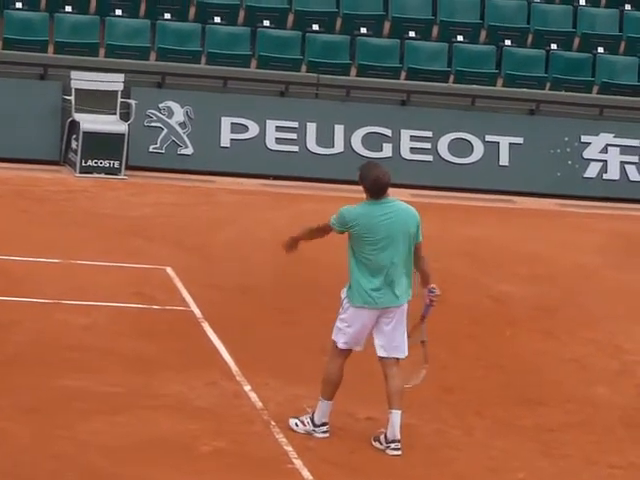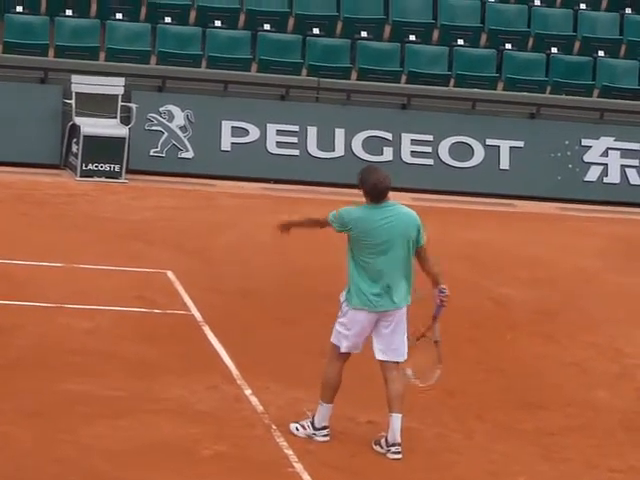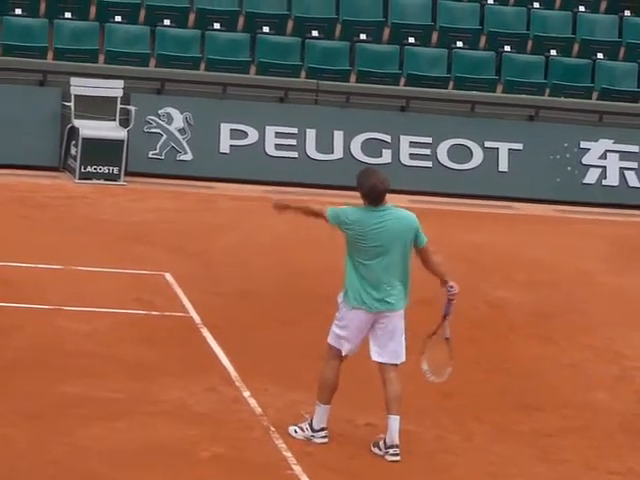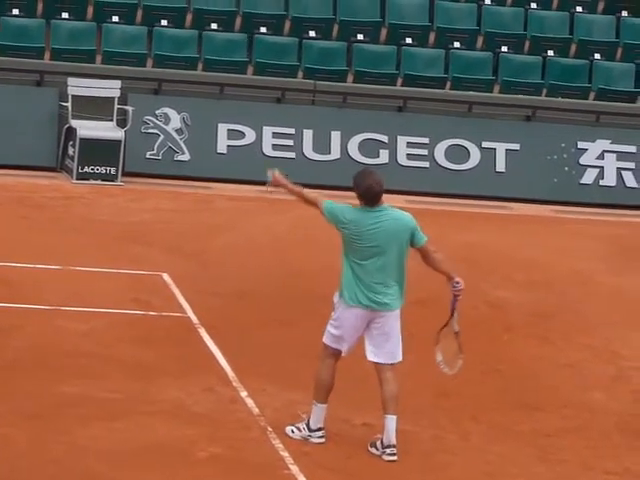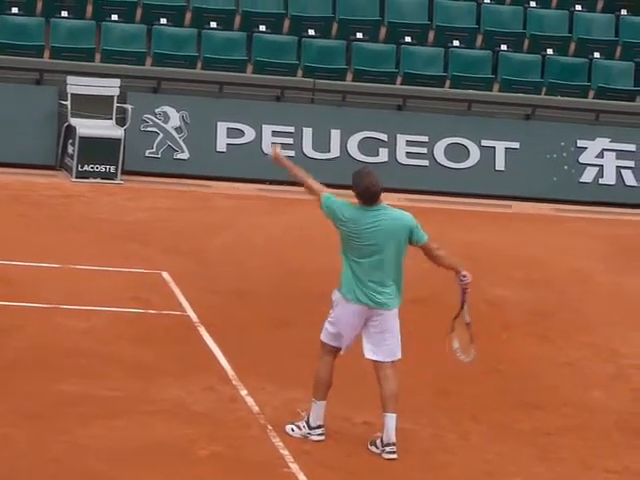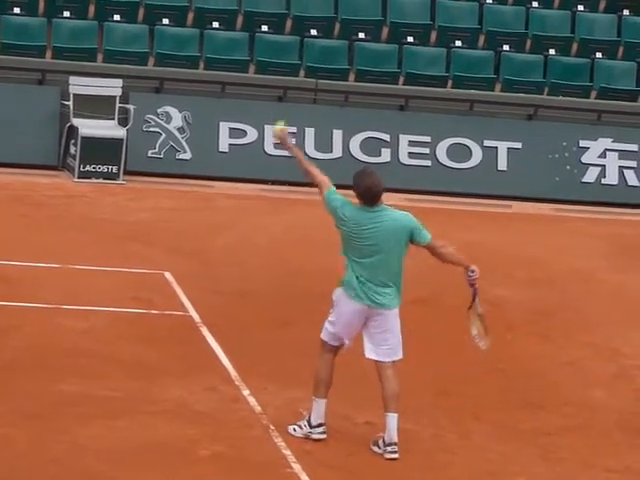
dt=0.1s
person 1, frame 1
left shoulder: (352, 215)
right shoulder: (410, 214)
left elbow: (321, 229)
right elbow: (418, 256)
left wrist: (295, 238)
right wrist: (427, 283)
left hip: (362, 299)
right hip: (397, 299)
left knee: (337, 355)
right knee: (392, 365)
left ankle: (319, 421)
right ankle: (393, 435)
person 1, frame 2
left shoulder: (352, 217)
right shoulder: (411, 218)
left elbow: (320, 222)
right elbow: (423, 258)
left wrist: (291, 223)
right wrist: (438, 284)
left hip: (361, 302)
right hip: (396, 303)
left knee: (336, 358)
right knee: (392, 368)
left ankle: (319, 424)
right ankle: (394, 439)
person 1, frame 3
left shoulder: (350, 218)
right shoulder: (408, 220)
left elbow: (318, 211)
right elbow: (427, 257)
left wrist: (288, 205)
right wrist: (446, 281)
left hip: (357, 304)
right hip: (392, 305)
left knee: (332, 359)
right knee: (390, 370)
left ankle: (318, 427)
right ankle: (392, 442)
person 1, frame 4
left shoulder: (346, 217)
right shoulder: (405, 221)
left elbow: (314, 200)
right elbow: (430, 255)
left wrist: (283, 183)
right wrist: (452, 278)
left hip: (353, 303)
right hip: (388, 305)
left knee: (328, 357)
right knee: (387, 370)
left ankle: (315, 426)
right ankle: (389, 442)
person 1, frame 5
left shoulder: (345, 216)
right shoulder: (404, 221)
left elbow: (313, 186)
right elbow: (432, 251)
left wrist: (283, 160)
right wrist: (459, 272)
left hip: (351, 301)
right hip: (386, 304)
left knee: (327, 355)
right knee: (386, 368)
left ankle: (314, 425)
right ankle: (388, 440)
person 1, frame 6
left shoulder: (346, 215)
right shoulder: (405, 222)
left elbow: (319, 178)
right elbow: (437, 249)
left wrist: (289, 145)
right wrist: (467, 266)
left hip: (352, 299)
right hip: (386, 304)
left knee: (327, 352)
right knee: (387, 368)
left ankle: (316, 422)
right ankle: (390, 439)
